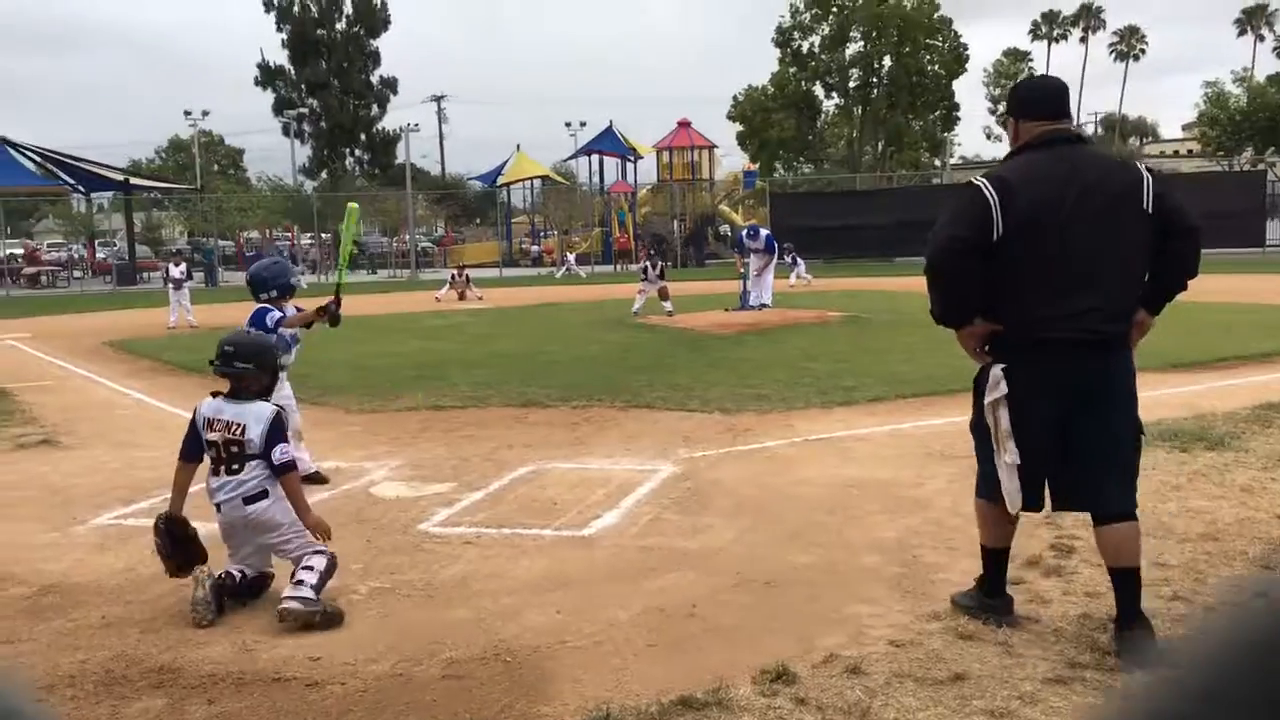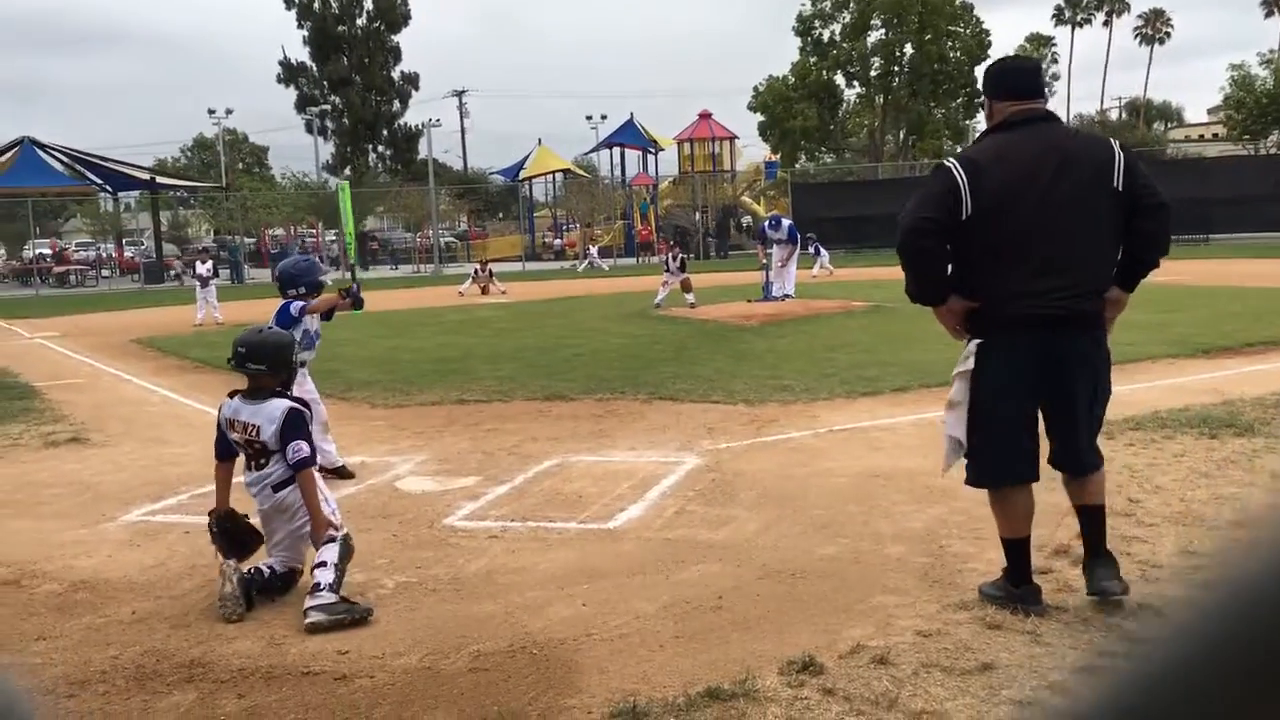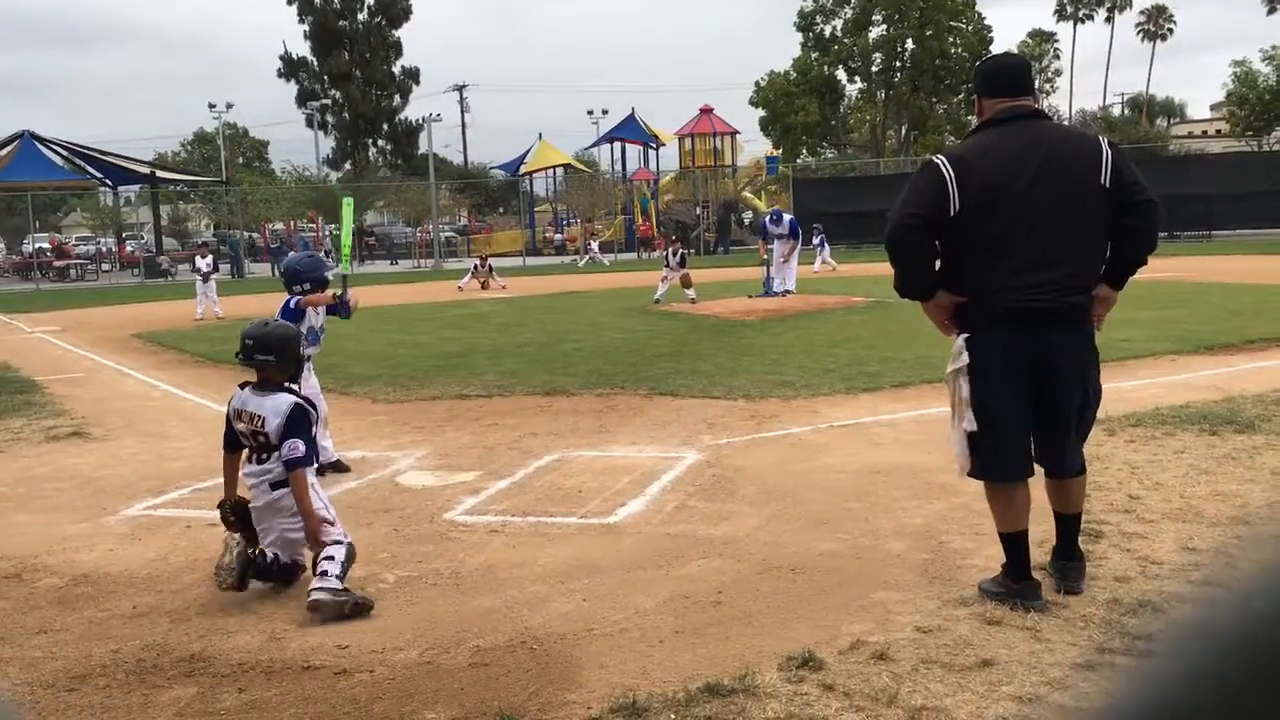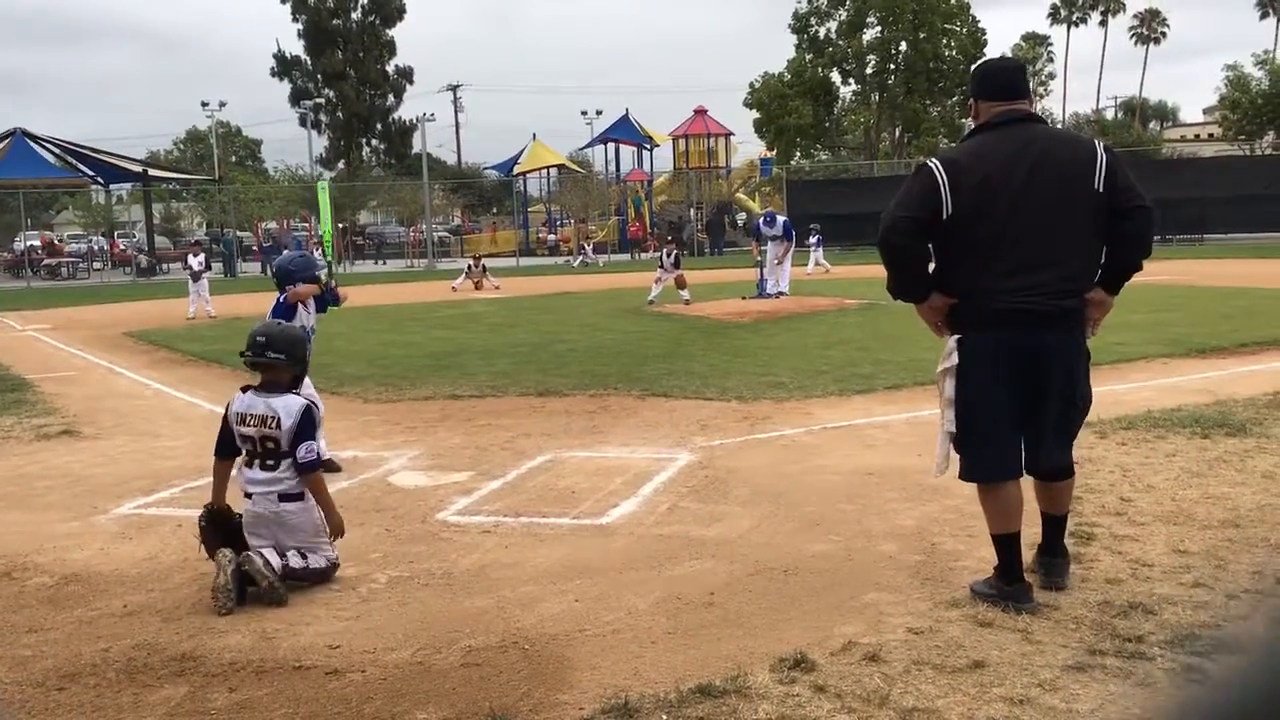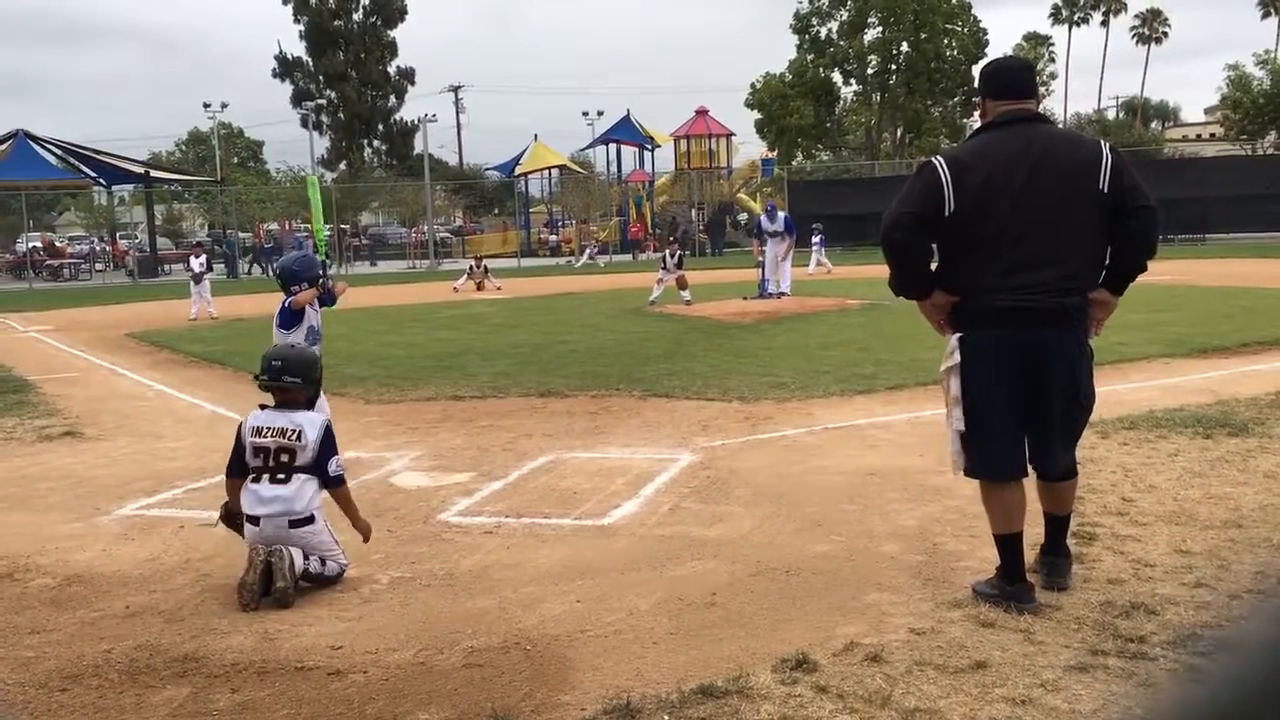
dt=0.4s
person 1, frame 1
left shoulder: (995, 187)
right shoulder: (1132, 176)
left elbow: (947, 257)
right elbow: (1183, 240)
left wrist: (963, 319)
right wrist: (1145, 307)
left hip: (1022, 359)
right hip: (1107, 359)
left knee: (1002, 476)
right knee: (1113, 492)
left ankle: (992, 593)
right ankle: (1132, 621)
person 1, frame 2
left shoulder: (969, 167)
right shoulder: (1106, 154)
left elbow: (916, 235)
right elbow: (1154, 216)
left wrist: (939, 297)
right wrist: (1121, 283)
left hip: (1002, 337)
right hip: (1082, 332)
left knee: (1004, 461)
right knee: (1079, 449)
left ankle: (1020, 582)
right ankle: (1099, 560)
person 1, frame 3
left shoulder: (956, 164)
right shoulder: (1094, 151)
left elbow: (904, 232)
right elbow: (1143, 213)
left wrist: (927, 293)
right wrist: (1111, 281)
left hip: (992, 332)
right hip: (1070, 327)
left knee: (1001, 456)
right knee: (1064, 449)
left ankle: (1019, 578)
right ankle: (1069, 560)
person 1, frame 4
left shoulder: (950, 167)
right shoulder: (1089, 155)
left elbow: (897, 233)
right elbow: (1137, 218)
left wrist: (922, 294)
right wrist: (1107, 285)
left hip: (984, 334)
right hip: (1062, 329)
left knee: (994, 457)
right knee: (1054, 450)
left ankle: (1011, 579)
right ankle: (1053, 556)
person 1, frame 5
left shoulder: (954, 166)
right shoulder: (1094, 156)
left elbow: (899, 230)
right elbow: (1142, 219)
left wrist: (925, 292)
right wrist: (1111, 286)
left hip: (986, 332)
right hip: (1065, 327)
left knee: (997, 458)
right knee: (1058, 450)
left ankle: (1013, 580)
right ankle: (1055, 558)
person 2, frame 1
left shoulder: (204, 410)
right shoulder: (268, 415)
left elbow: (186, 463)
right elbow: (284, 470)
left wrist: (174, 514)
right wrist: (306, 515)
left hip: (227, 510)
right hip: (266, 503)
left knee: (254, 576)
right knee: (319, 554)
left ankle: (217, 585)
right ankle: (299, 597)
person 2, frame 2
left shoulder: (228, 408)
right shoulder: (287, 412)
left elbow: (223, 461)
right elbow: (302, 467)
left wrist: (222, 509)
right wrist: (317, 516)
left hip: (265, 498)
right hip: (295, 489)
left knee: (284, 567)
left ankle: (244, 580)
right ankle: (322, 602)
person 2, frame 3
left shoulder: (237, 399)
right shoulder: (292, 407)
left elbow: (231, 453)
right elbow: (295, 466)
left wrist: (229, 498)
right wrist: (308, 514)
left hip: (260, 498)
right hip: (290, 492)
left knee: (286, 566)
right knee: (336, 543)
left ankle: (246, 557)
right ankle: (326, 587)
person 2, frame 4
left shoulder: (237, 404)
right shoulder: (299, 408)
left elbow: (223, 457)
right elbow: (309, 469)
left wrist: (216, 504)
right wrist: (331, 512)
left hip: (255, 504)
right hip: (293, 503)
left knee: (262, 568)
right knee: (325, 562)
left ankle: (238, 568)
right ankle: (269, 562)
person 2, frame 5
left shoulder: (250, 422)
right shoulder: (317, 424)
left elbow: (234, 476)
right elbow: (334, 482)
left wrist: (237, 510)
right wrist: (356, 519)
left hip: (256, 525)
right hip: (300, 523)
right knee: (336, 566)
left ankle: (263, 568)
right ankle: (294, 561)
person 3, frame 1
left shoulder: (289, 308)
right shoulder: (262, 313)
left elbow: (309, 319)
right elbow: (288, 323)
left wrist: (328, 311)
right wrist: (319, 312)
left hip: (280, 378)
left knee: (293, 423)
left ankle: (304, 468)
person 3, frame 2
left shoulder: (313, 305)
right shoulder: (288, 308)
left elbow: (338, 307)
right elbow: (314, 308)
left wrist: (352, 299)
right wrist: (343, 293)
left hip: (301, 373)
left knee: (319, 416)
left ankle: (330, 461)
person 3, frame 3
left shoulder: (321, 301)
right shoulder: (292, 305)
left elbow: (350, 301)
right elbow: (309, 301)
left wrist: (346, 304)
right wrist: (336, 299)
left hip: (305, 367)
left knee: (320, 412)
left ankle: (325, 456)
person 3, frame 4
left shoulder: (310, 301)
right shoulder: (284, 303)
left elbow: (341, 295)
right elbow: (297, 292)
left wrist: (332, 292)
right wrist: (322, 287)
left knee: (314, 411)
left ankle: (318, 456)
person 3, frame 5
left shoulder: (313, 301)
right shoulder: (290, 307)
left elbow: (341, 286)
right elbow: (299, 300)
left wrist: (330, 290)
right wrist: (320, 289)
left knee: (321, 416)
